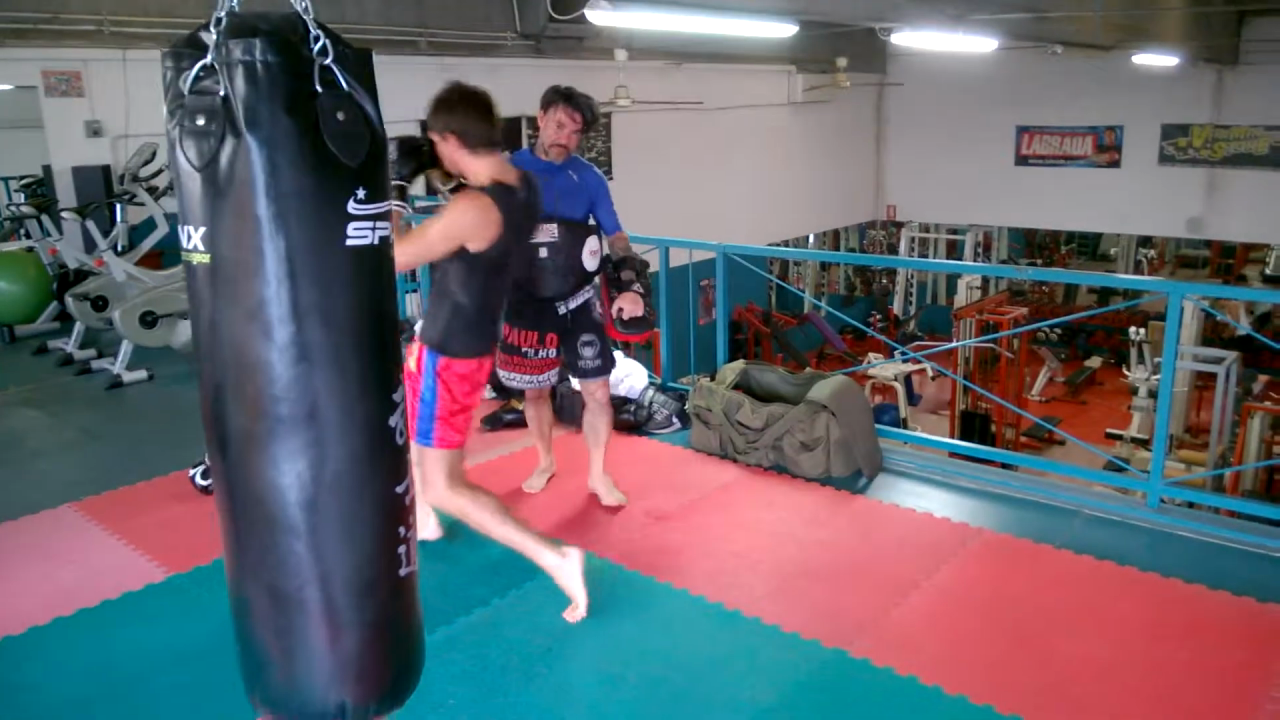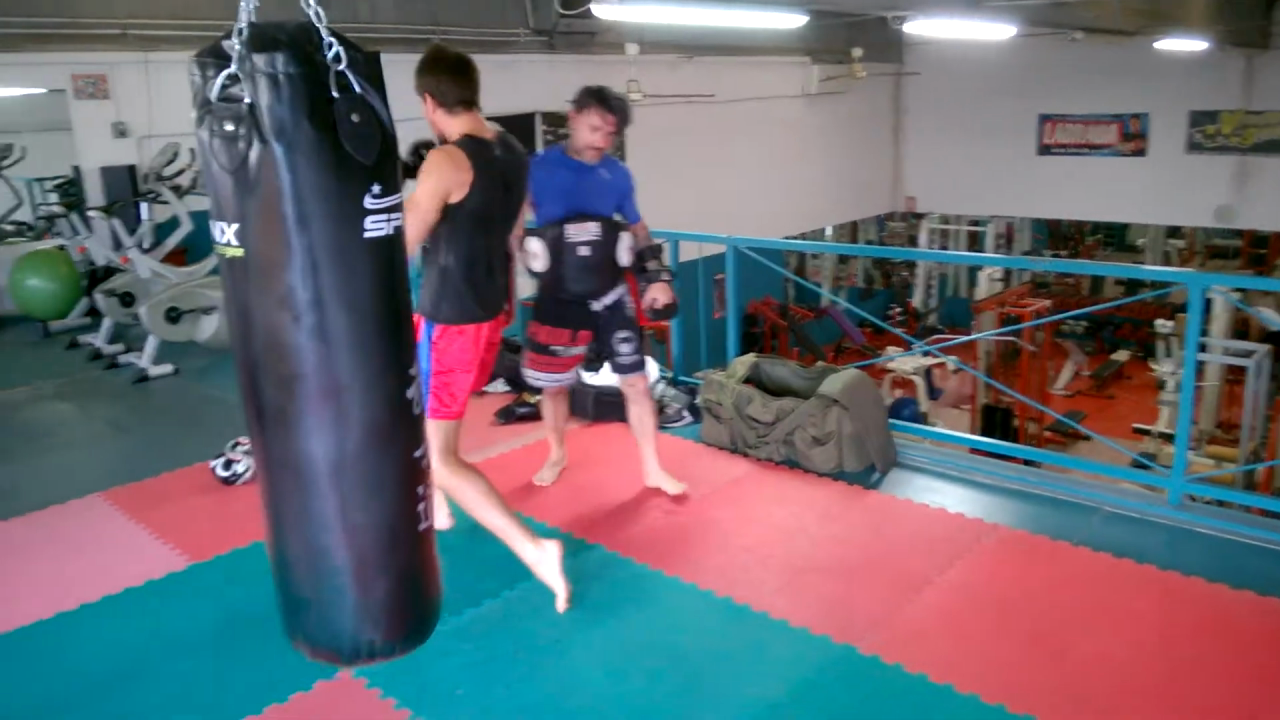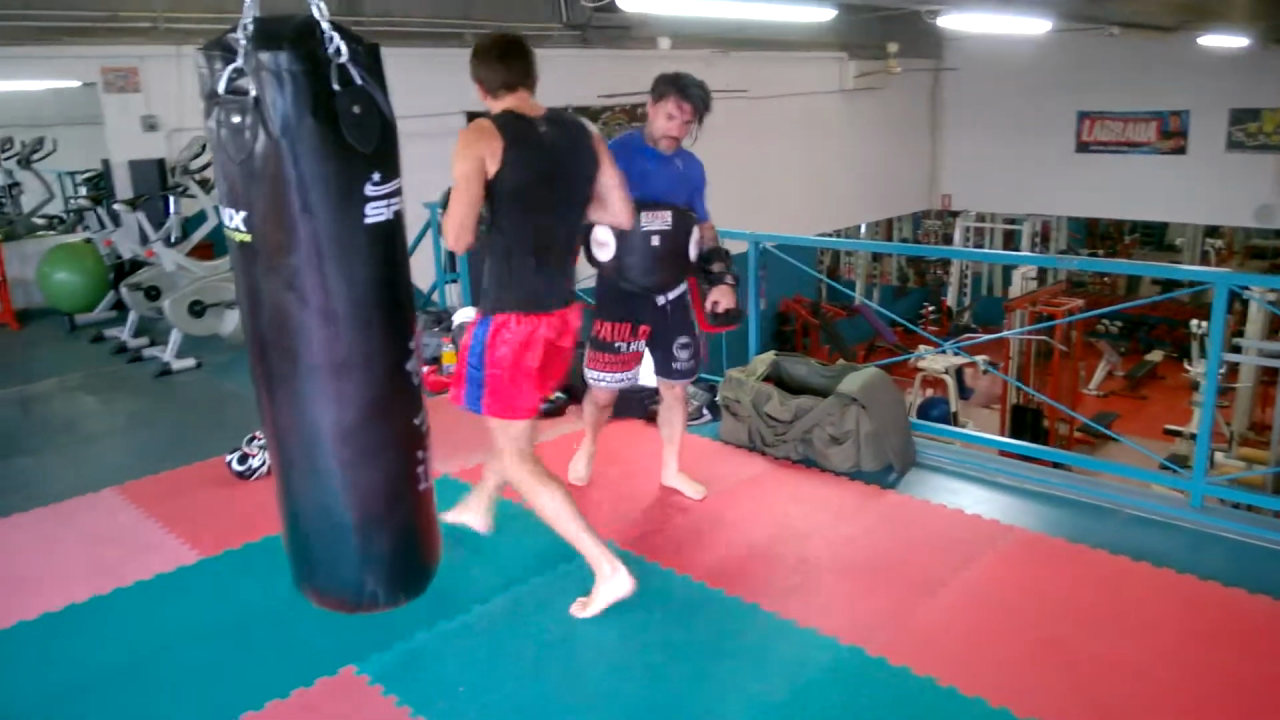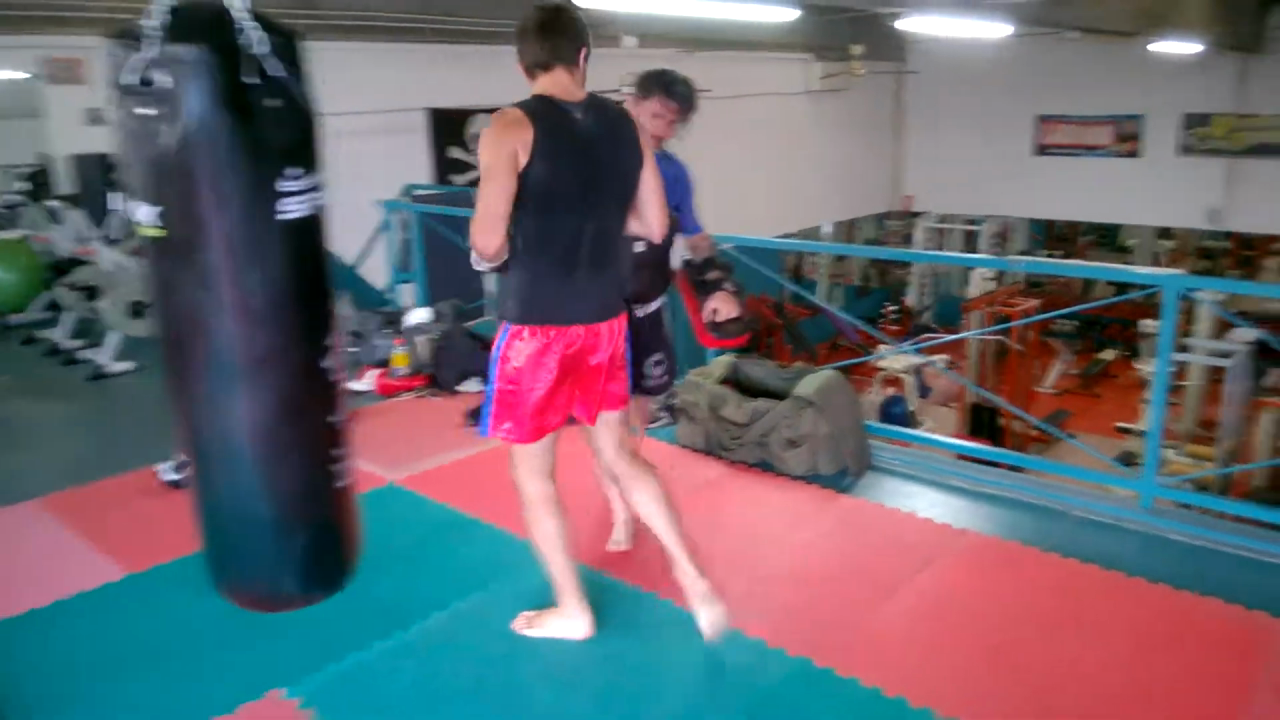
dt=0.3s
person 1, frame 1
left shoulder: (473, 208)
right shoulder: (519, 184)
left elbow: (395, 260)
left hip: (450, 352)
right hip: (464, 340)
left knee: (445, 486)
right knee: (411, 419)
left ankle: (555, 558)
right ankle: (422, 518)
person 1, frame 2
left shoulder: (446, 162)
right shoulder: (513, 153)
left elbow: (402, 248)
left wrist: (402, 207)
left hip: (450, 323)
right hip: (490, 316)
left knee: (441, 458)
right knee: (428, 417)
left ankle: (533, 548)
right ankle: (435, 507)
person 1, frame 3
left shoulder: (482, 138)
right shoulder: (581, 134)
left elbow: (457, 238)
right elbow: (622, 215)
left wrist: (456, 210)
left hip: (510, 314)
right hip: (564, 311)
left knee: (518, 455)
right knee: (510, 422)
left ankle: (605, 566)
right ankle: (478, 506)
person 1, frame 4
left shoulder: (512, 128)
right shoulder: (626, 125)
left elbow: (490, 241)
right elbow: (654, 227)
left wrist: (484, 250)
left hip: (537, 327)
right hip: (605, 322)
left knee: (530, 475)
right knee: (619, 455)
left ankle: (571, 610)
right ankle: (696, 584)
person 2, frame 1
left shoulder: (589, 179)
left elbow: (616, 236)
left wrist: (631, 287)
left hip: (579, 301)
right hip: (527, 303)
left knee: (597, 391)
right knee: (535, 391)
left ankle: (598, 475)
right ankle: (546, 462)
person 2, frame 2
left shoulder: (618, 175)
right shoulder: (538, 171)
left elbow: (636, 227)
left wrist: (657, 276)
left hip: (610, 297)
right hip: (559, 300)
left knee: (637, 384)
right knee: (553, 386)
left ankle: (652, 468)
right ankle: (556, 456)
person 2, frame 3
left shoulder: (691, 168)
right shoulder: (611, 157)
left elbow: (703, 226)
left wrist: (721, 278)
left hip: (672, 295)
right hip: (620, 294)
left knee: (676, 389)
right knee: (602, 391)
left ankle: (670, 470)
right ankle: (587, 448)
person 2, frame 4
left shoulder: (674, 172)
left elbow: (694, 237)
left wrist: (721, 286)
left hip: (649, 308)
left knee: (642, 408)
right ankle: (622, 511)
